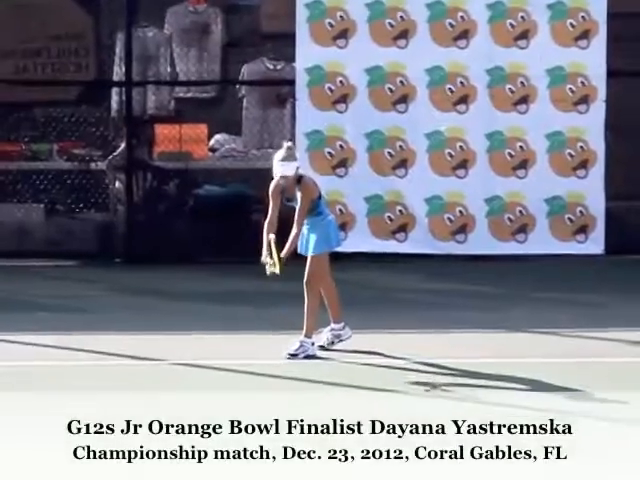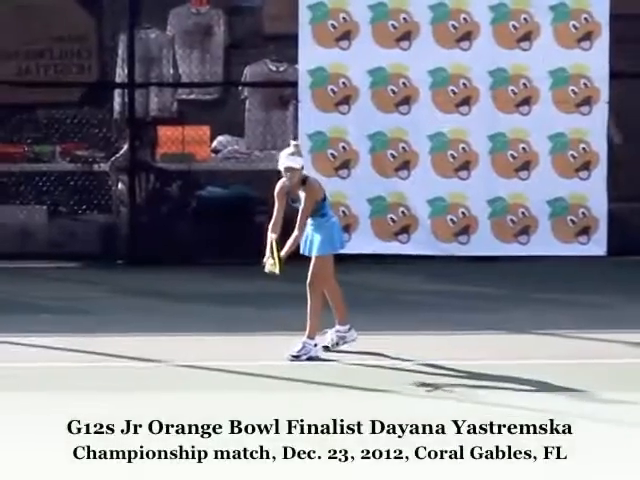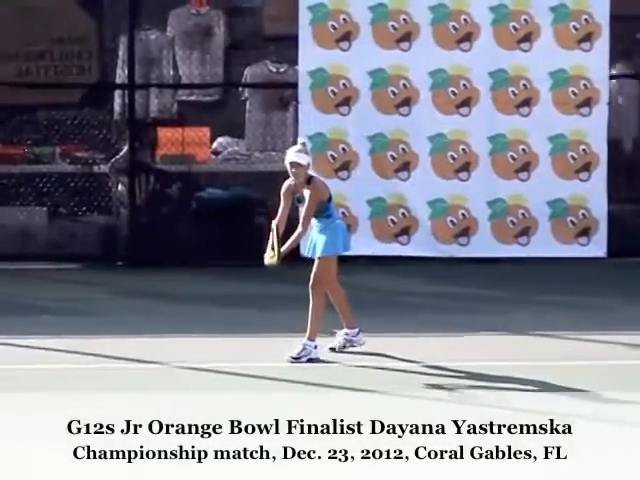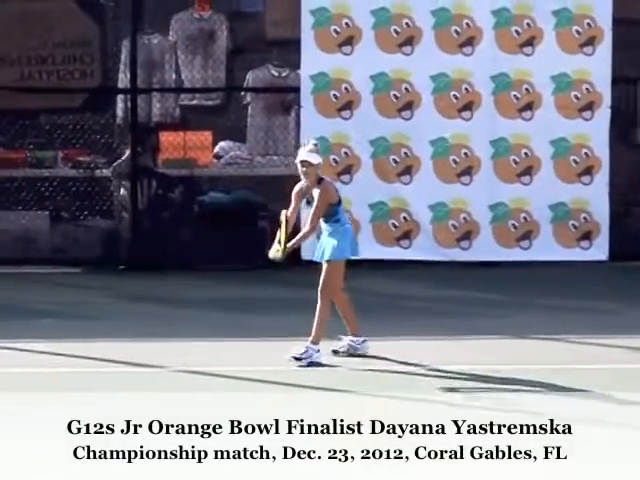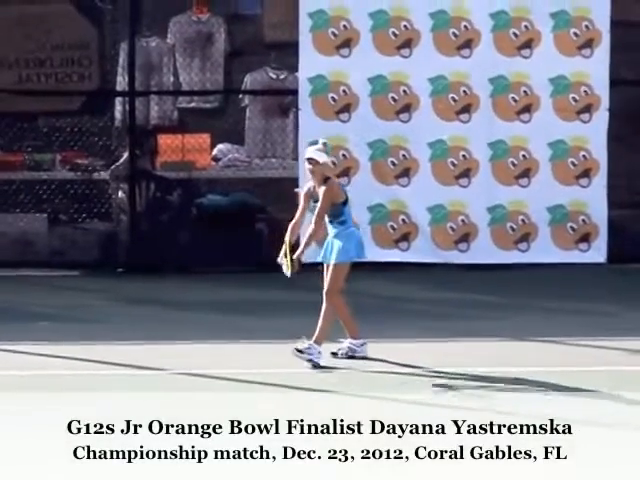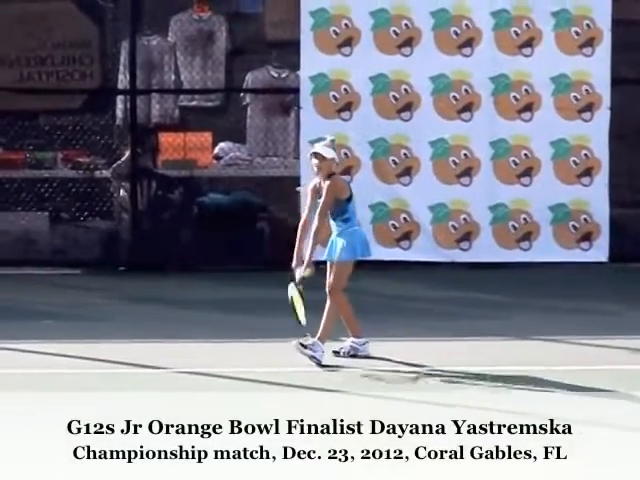
dt=0.2s
person 1, frame 1
left shoulder: (306, 187)
right shoulder: (276, 186)
left elbow: (297, 227)
right elbow: (271, 220)
left wrist: (282, 257)
right wrist: (266, 249)
left hip: (321, 228)
right hip: (310, 228)
left knee: (311, 282)
right knee: (323, 279)
left ankle: (307, 342)
right ankle: (338, 327)
person 1, frame 2
left shoulder: (310, 188)
right shoulder: (282, 187)
left elbow: (299, 228)
right elbow: (276, 221)
left wrist: (282, 257)
right wrist: (269, 250)
left hip: (326, 230)
right hip: (314, 230)
left knee: (314, 284)
right knee: (327, 281)
left ankle: (310, 343)
right ankle: (344, 329)
person 1, frame 3
left shoulder: (314, 188)
right shoulder: (288, 187)
left elbow: (303, 227)
right elbow: (281, 219)
left wrist: (282, 251)
left hip: (330, 233)
right hip: (319, 232)
left knee: (316, 286)
right knee: (330, 284)
left ankle: (310, 345)
right ankle: (352, 331)
person 1, frame 4
left shoulder: (324, 189)
right shoulder: (300, 188)
left elbow: (311, 226)
right elbow: (290, 218)
left wrist: (289, 247)
left hip: (339, 237)
right hip: (328, 237)
left knee: (325, 291)
right knee: (335, 290)
left ankle: (313, 348)
right ankle: (357, 340)
person 1, frame 5
left shoulder: (330, 188)
right shoulder: (308, 189)
left elbow: (316, 226)
right elbow: (297, 221)
left wrist: (299, 254)
left hip: (346, 240)
right hip: (334, 240)
left knee: (330, 293)
right knee: (334, 294)
left ankle: (314, 347)
right ankle: (356, 342)
person 1, frame 6
left shoulder: (334, 184)
right shoulder: (314, 186)
left elbow: (319, 222)
right elbow: (306, 220)
left wrist: (310, 257)
right wrist: (297, 254)
left hip: (350, 238)
right hip: (338, 238)
left knee: (333, 291)
right knee: (334, 292)
left ankle: (318, 344)
right ankle: (358, 342)
